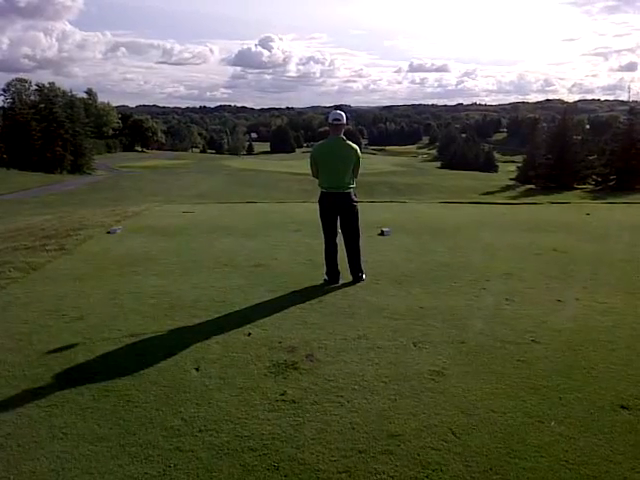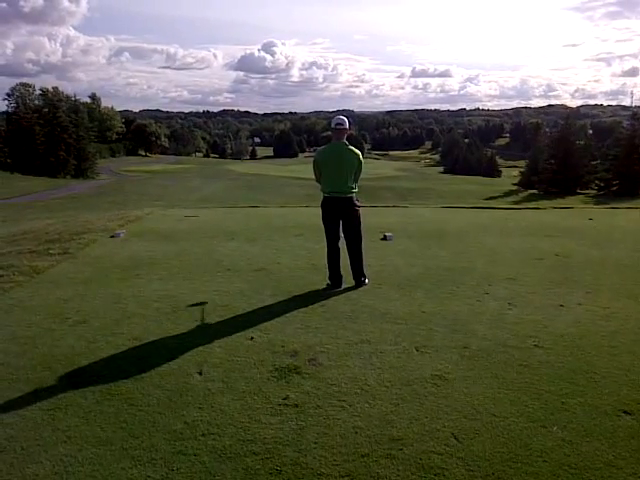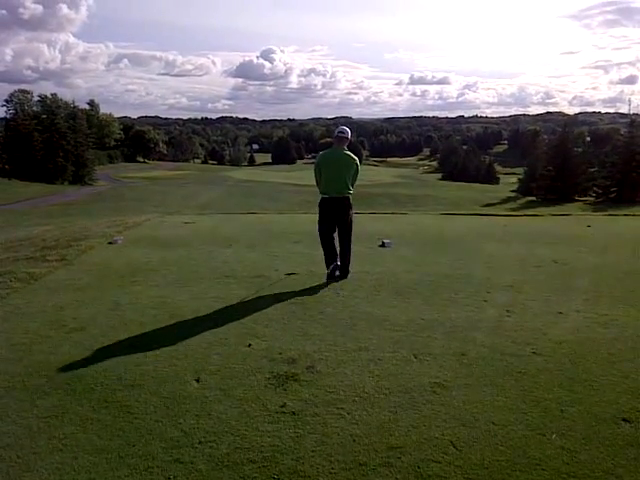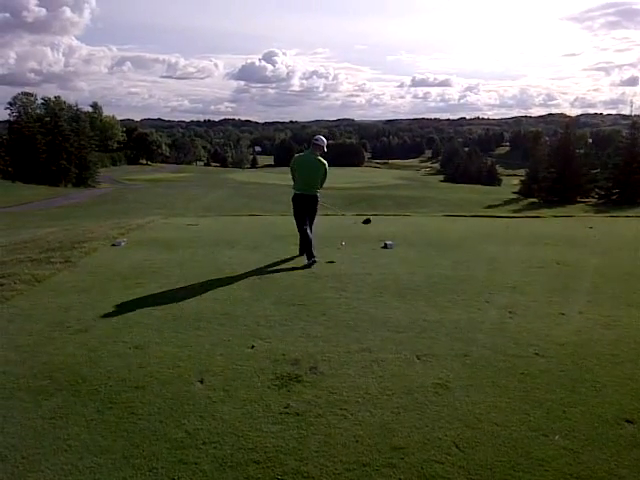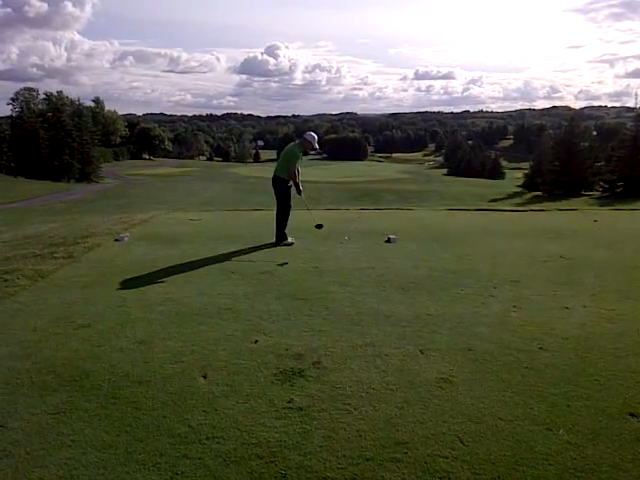
dt=1s
person 1, frame 1
left shoulder: (318, 148)
right shoulder: (354, 149)
left elbow: (315, 174)
right elbow: (355, 174)
left hip: (327, 197)
right hip: (347, 196)
left knee: (330, 238)
right knee: (352, 237)
left ankle: (332, 276)
right ankle: (357, 274)
person 1, frame 2
left shoulder: (320, 153)
right shoulder: (356, 154)
left elbow: (318, 178)
right elbow: (356, 179)
left hip: (329, 202)
right hip: (349, 201)
left knee: (332, 243)
right knee: (354, 242)
left ankle: (335, 280)
right ankle: (359, 278)
person 1, frame 3
left shoulder: (322, 157)
right shoulder: (354, 160)
left elbow: (317, 182)
right elbow: (352, 183)
left hip: (327, 201)
right hip: (345, 201)
left knee: (326, 235)
right knee: (345, 237)
left ankle: (333, 263)
right ankle: (344, 270)
person 1, frame 4
left shoulder: (297, 158)
right shoulder: (323, 164)
left elbow: (294, 177)
right elbow: (321, 184)
left hip: (299, 197)
right hip: (313, 197)
left knee: (303, 227)
right knee: (308, 226)
left ankle: (311, 255)
right ankle: (304, 250)
person 1, frame 5
left shoulder: (294, 146)
right shoulder: (295, 152)
left elbow: (296, 168)
right elbow: (292, 172)
left wrist: (298, 184)
right wrist: (297, 185)
left hip: (280, 180)
right hip: (281, 181)
left knee: (282, 208)
right knee: (285, 208)
left ankle: (279, 236)
right ankle: (281, 237)
